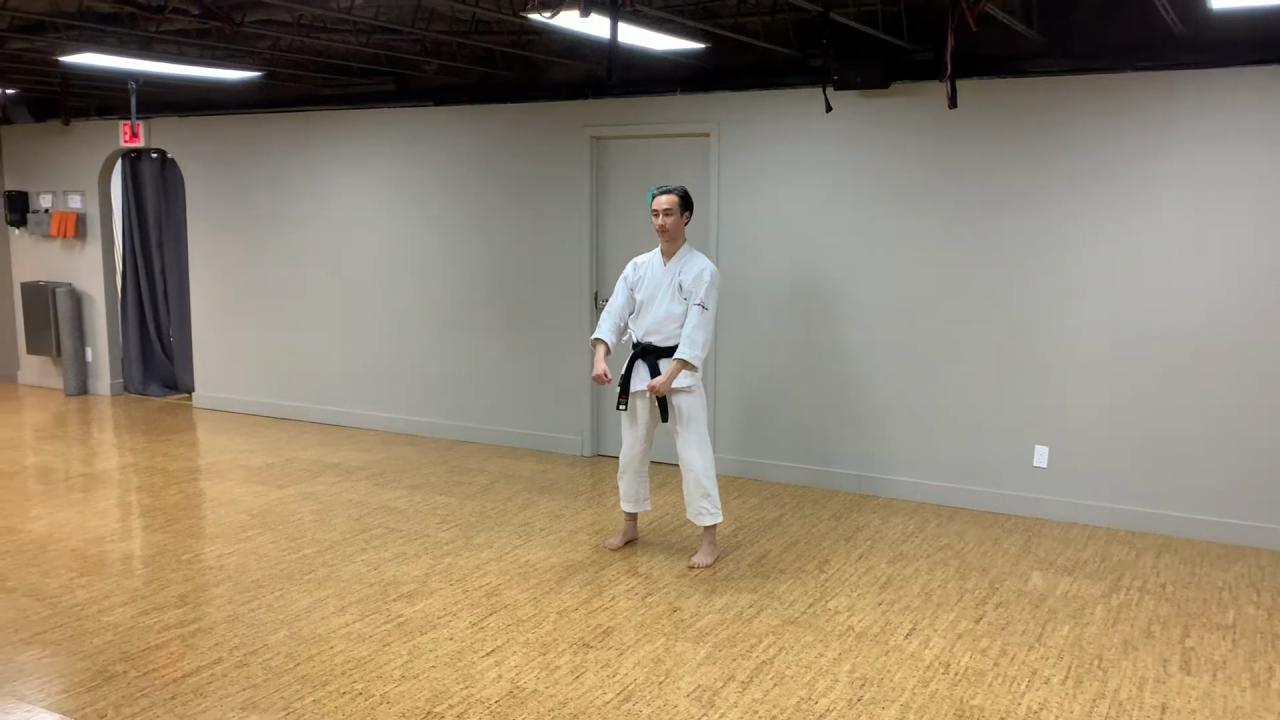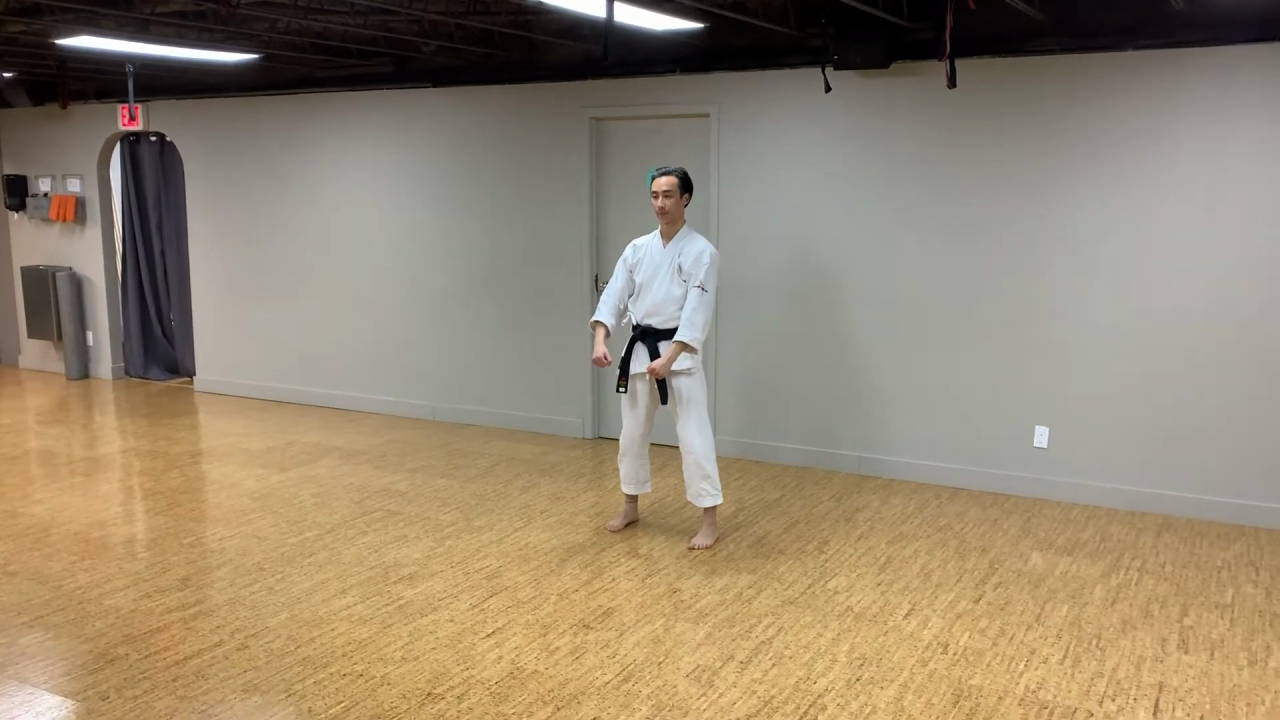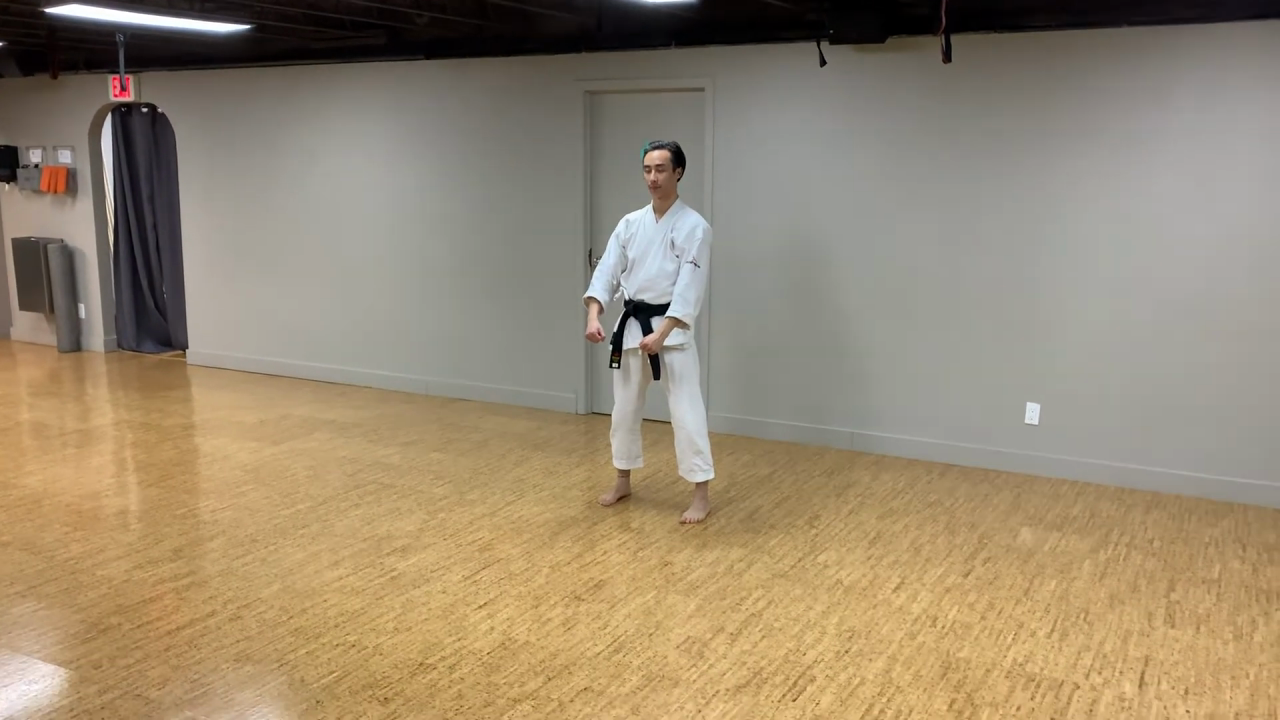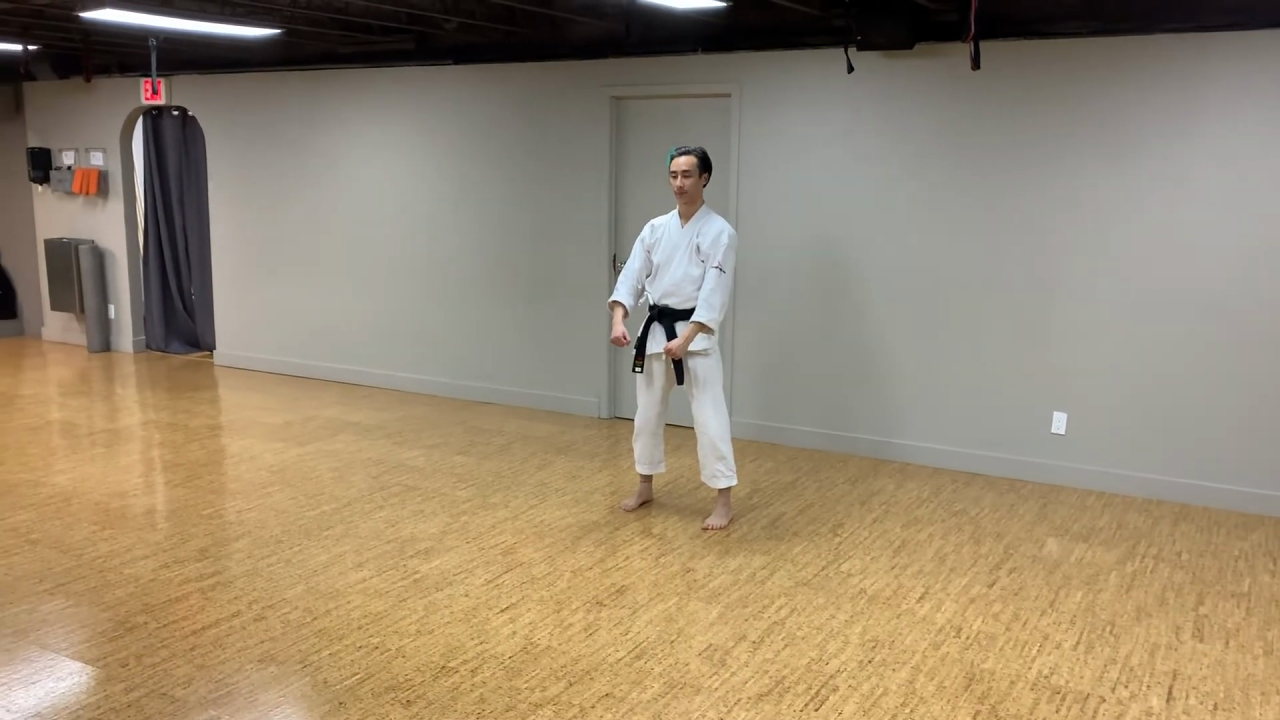
dt=1s
person 1, frame 1
left shoulder: (702, 270)
right shoulder: (638, 266)
left elbow: (697, 331)
right elbow: (614, 314)
left wrist: (669, 377)
right wrist: (600, 358)
left hip: (680, 371)
right hip: (638, 368)
left knee: (694, 454)
right knee: (632, 451)
left ankle: (709, 539)
right ankle: (630, 524)
person 1, frame 2
left shoulder: (701, 251)
right shoulder: (637, 248)
left elbow: (697, 313)
right elbow: (614, 297)
left wrist: (669, 359)
right wrist: (600, 341)
left hip: (680, 353)
right hip: (638, 350)
left knee: (694, 435)
right knee: (632, 432)
left ankle: (709, 519)
right ankle: (630, 507)
person 1, frame 3
left shoulder: (694, 226)
right shoulder: (630, 223)
left elbow: (690, 289)
right elbow: (607, 272)
left wrist: (661, 334)
right wrist: (593, 317)
left hip: (672, 328)
right hip: (630, 325)
left knee: (686, 411)
right knee: (625, 407)
left ankle: (701, 494)
right ankle: (623, 481)
person 1, frame 4
left shoulder: (719, 232)
right shoulder: (655, 228)
left elbow: (715, 294)
right elbow: (632, 277)
left wrist: (685, 339)
right wrist: (618, 321)
left hip: (696, 333)
right hip: (654, 330)
left knee: (709, 417)
right knee: (648, 412)
left ankle: (724, 501)
right ankle: (645, 487)
